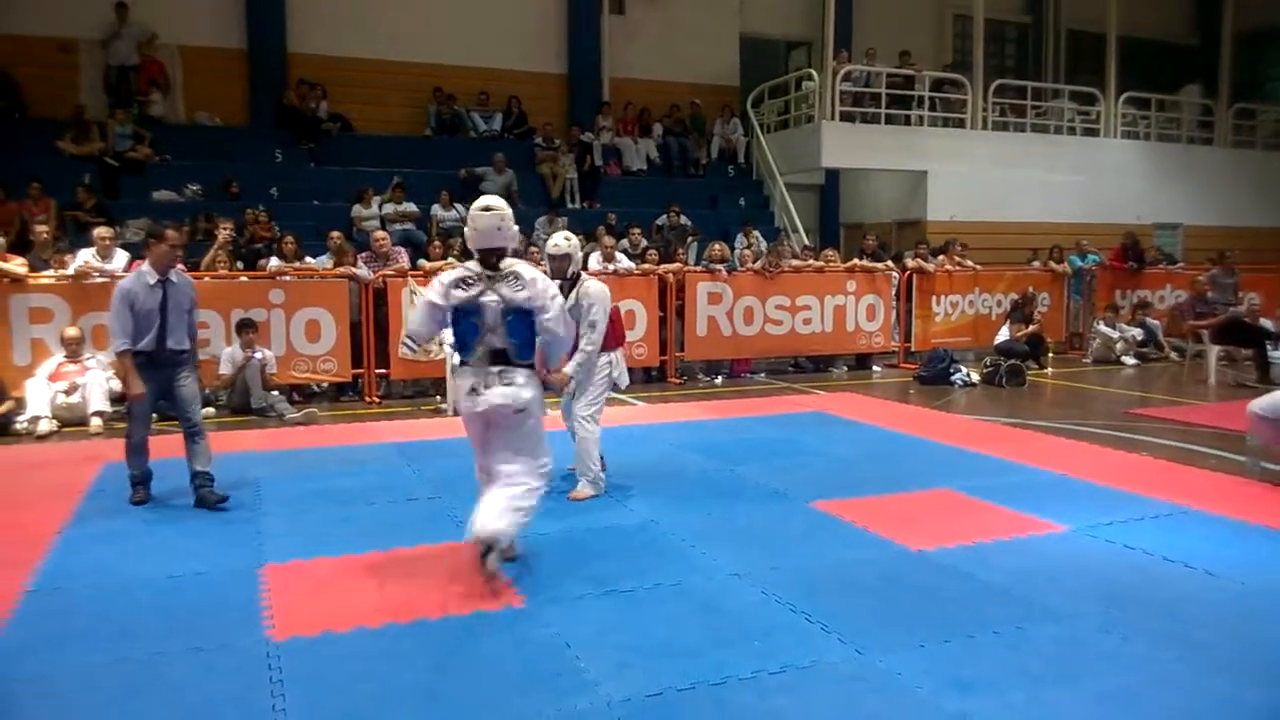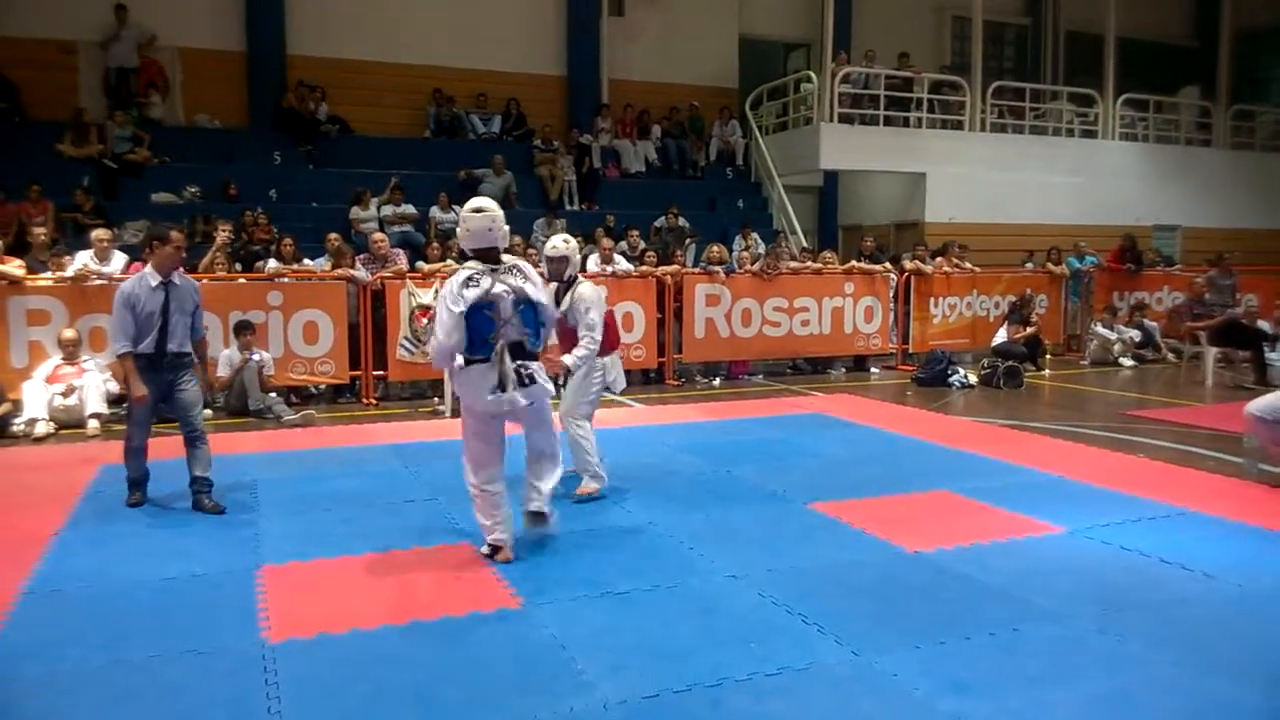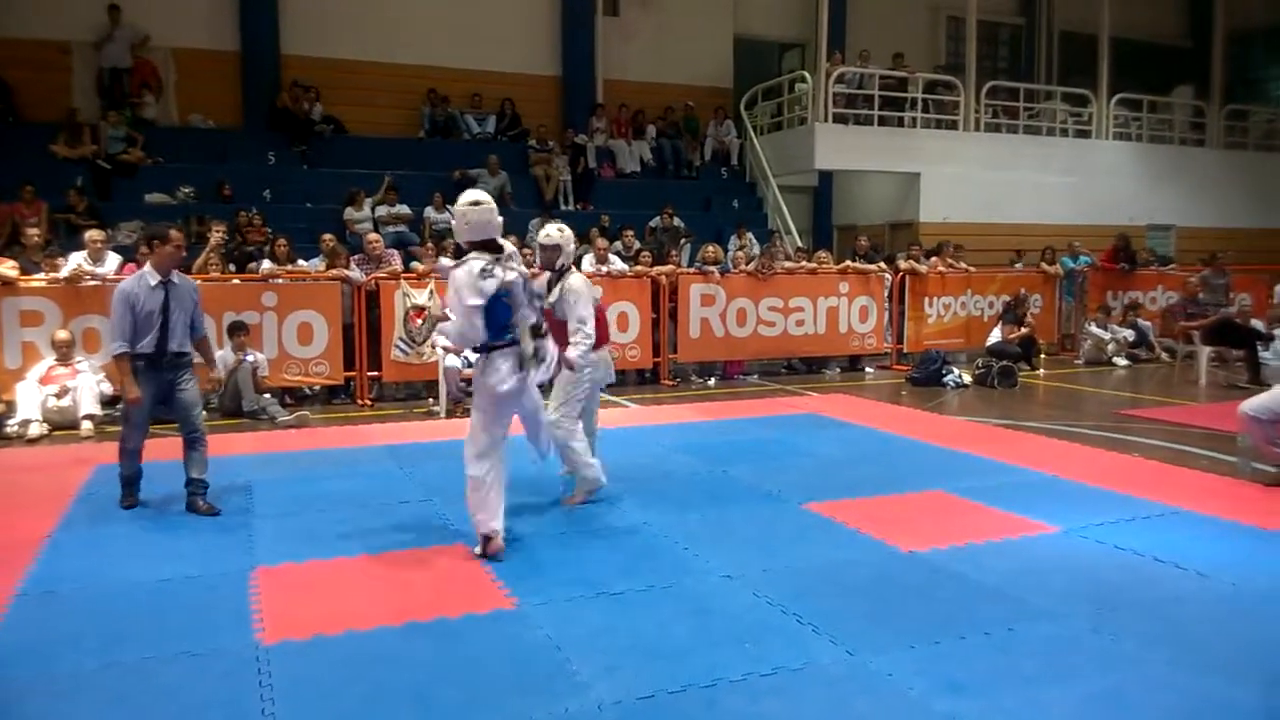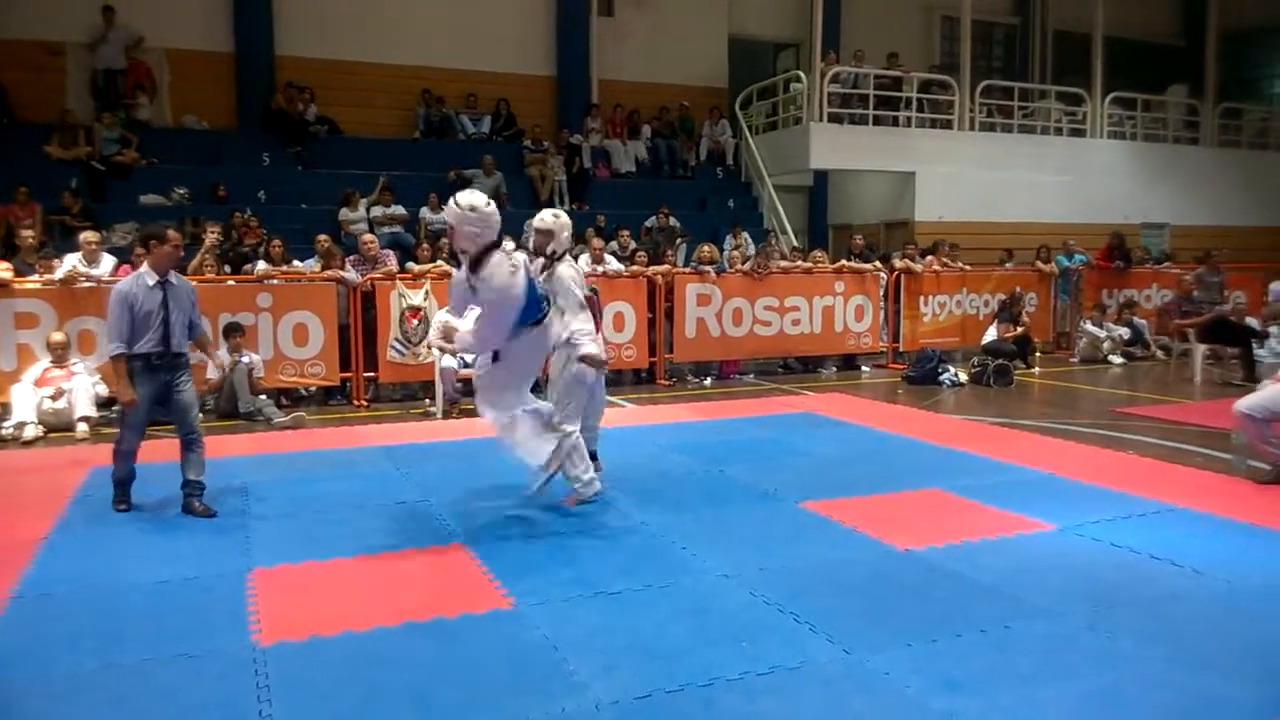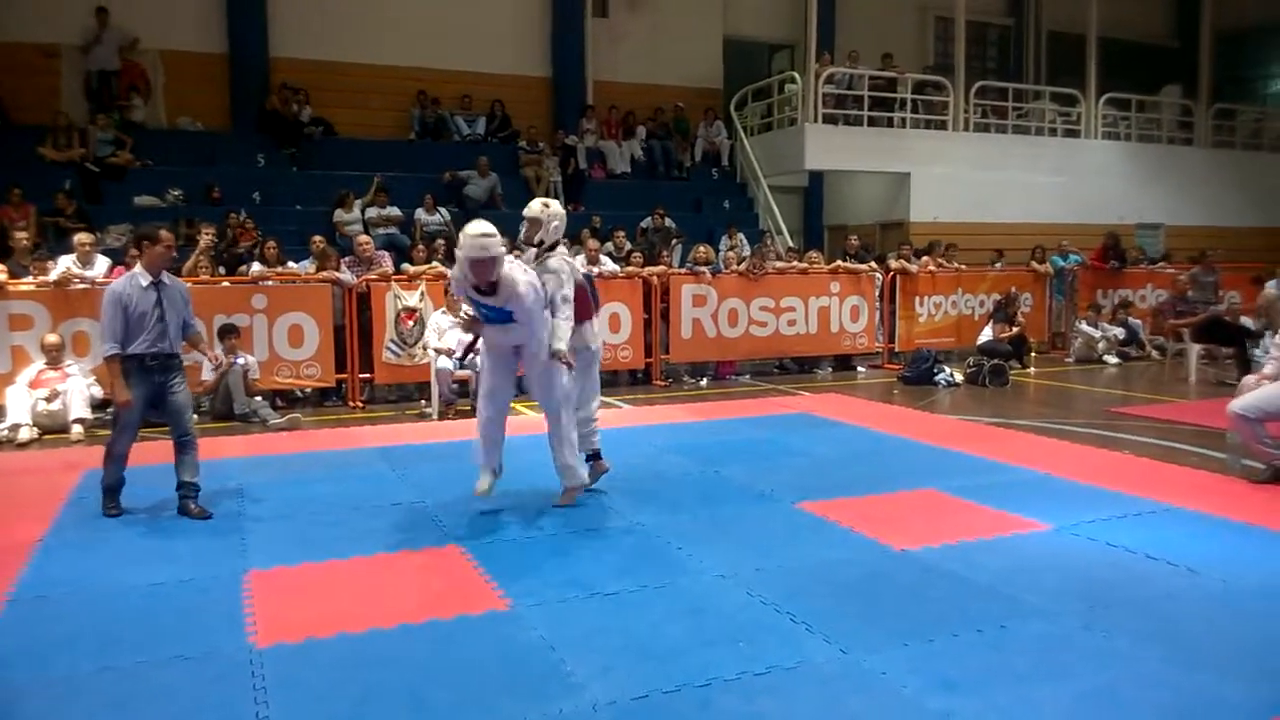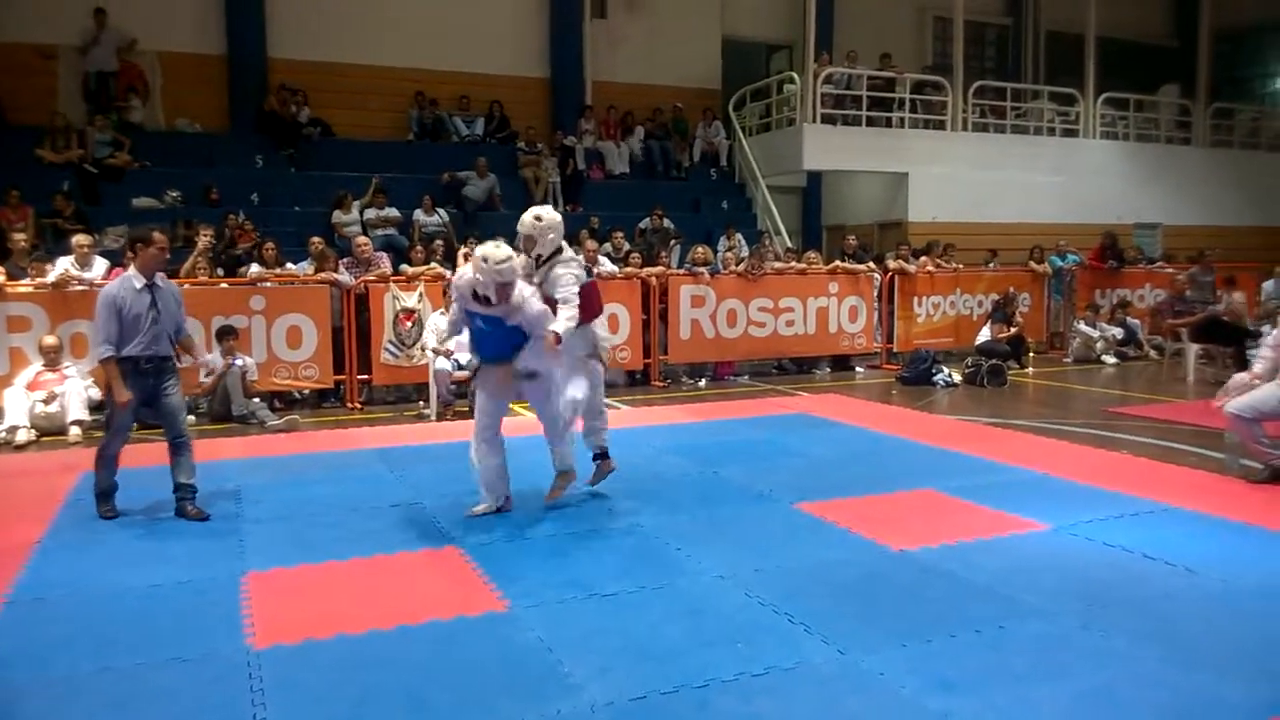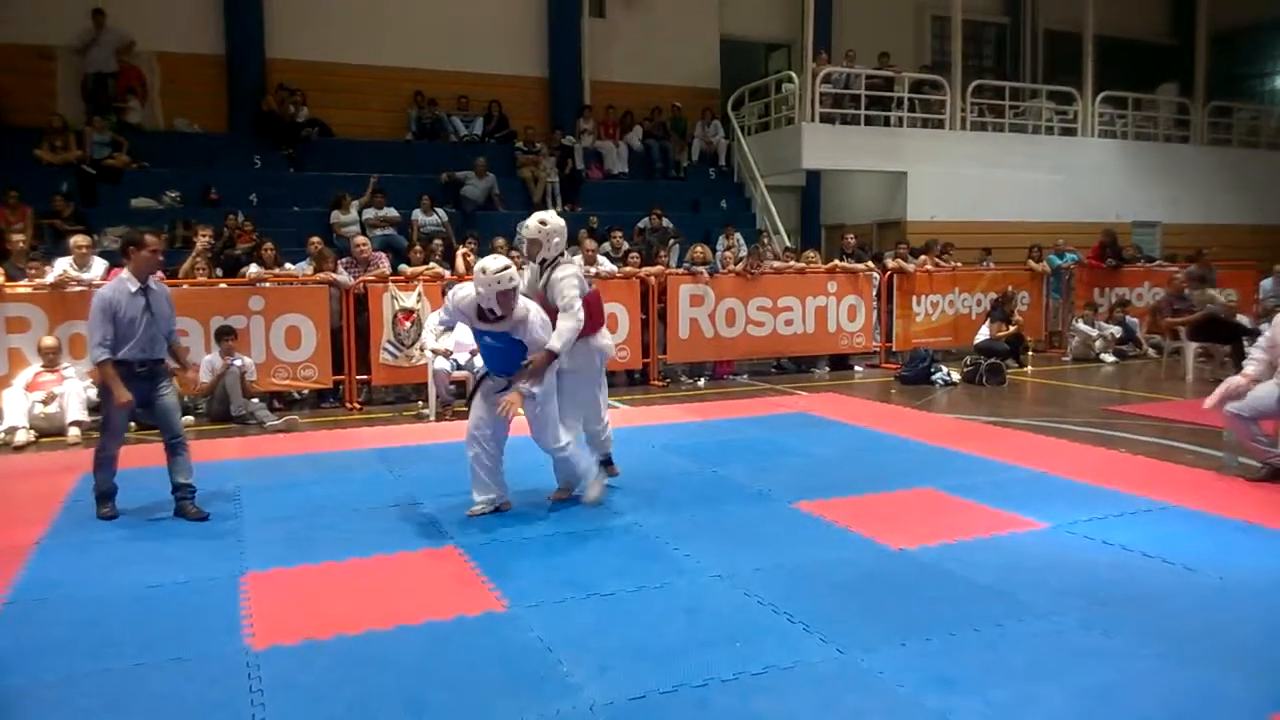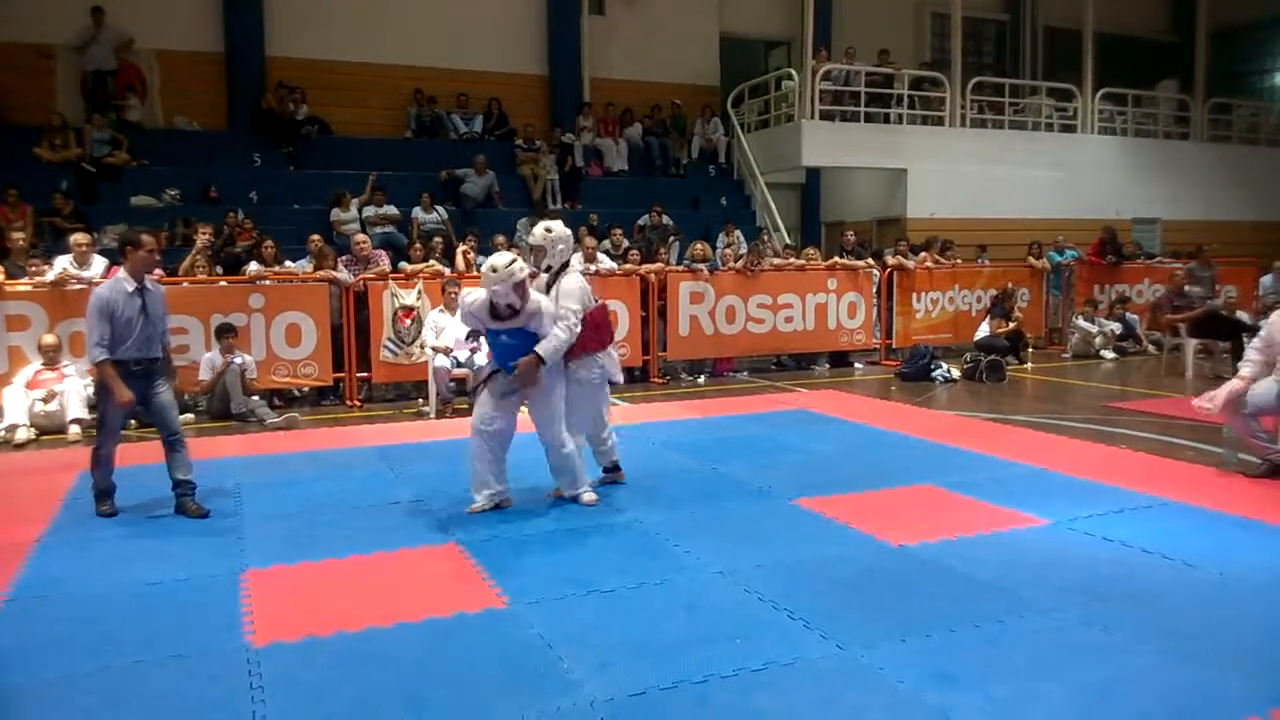
dt=0.1s
person 1, frame 1
left shoulder: (451, 280)
right shoulder: (532, 279)
left elbow: (418, 331)
right elbow: (559, 335)
right wrist: (549, 363)
left hip: (471, 386)
right hip: (516, 385)
left knee: (492, 466)
right knee: (526, 470)
left ankle: (497, 537)
right ankle: (493, 531)
person 1, frame 2
left shoulder: (456, 286)
right shoulder: (524, 271)
left elbow: (444, 349)
right elbow: (547, 319)
left hip: (481, 383)
right hip: (528, 377)
left knee: (483, 466)
right knee: (544, 443)
left ankle: (498, 540)
right ankle: (537, 503)
person 1, frame 3
left shoulder: (467, 275)
right shoulder: (506, 255)
left elbow: (466, 334)
left wrist: (446, 330)
left hip: (499, 366)
right hip: (532, 353)
left knee: (484, 452)
right knee: (525, 405)
left ankle: (490, 532)
person 1, frame 4
left shoulder: (499, 275)
right shoulder: (477, 254)
left elbow: (489, 339)
right elbow: (461, 292)
left wrist: (457, 339)
right wrist: (455, 305)
left hip: (525, 339)
right hip: (518, 333)
left knee: (500, 408)
right knee: (489, 392)
left ankle: (550, 451)
person 1, frame 5
left shoulder: (520, 284)
right shoulder: (464, 273)
left elbow: (533, 331)
left wrist: (486, 330)
right wrist: (481, 327)
left hip: (531, 342)
right hip: (495, 338)
left knee: (555, 405)
right knee: (490, 410)
left ankle: (573, 478)
right ankle: (490, 468)
person 1, frame 6
left shoulder: (526, 301)
right shoulder: (464, 284)
left elbow: (544, 346)
left wrist: (510, 370)
right wrist: (453, 326)
left hip: (528, 364)
right hip: (489, 365)
left knee: (553, 418)
right knee: (485, 430)
left ankle: (564, 465)
right ankle: (497, 497)
person 1, frame 7
left shoulder: (529, 315)
right shoulder: (465, 300)
left wrist: (521, 392)
right wrist: (443, 322)
left hip: (532, 379)
right hip: (496, 378)
left knee: (550, 439)
right knee: (480, 435)
left ankle: (588, 476)
right ankle: (492, 498)
person 1, frame 8
left shoulder: (540, 307)
right shoulder: (474, 305)
left elbow: (564, 332)
left wrist: (536, 358)
left hip: (541, 374)
right hip: (504, 375)
left knee: (553, 436)
right knee: (484, 430)
left ankle: (577, 487)
right ankle: (491, 494)
person 2, frame 1
left shoulder: (186, 284)
right shoulder: (128, 287)
right elbow: (121, 341)
left wrist: (194, 366)
right wrist: (133, 380)
left hip: (180, 363)
right hip: (144, 364)
left knee: (194, 426)
right knee: (138, 431)
left ankle: (203, 488)
right ankle: (140, 484)
person 2, frame 2
left shoulder: (189, 287)
right shoulder: (130, 290)
left elbow: (197, 332)
right elbow: (122, 344)
left wrist: (205, 369)
right wrist: (134, 383)
left hip: (182, 366)
right hip: (145, 367)
left knee: (195, 431)
right knee: (137, 435)
left ankle: (201, 493)
right ankle: (137, 487)
person 2, frame 3
left shoulder: (188, 287)
right shoulder: (128, 289)
left elbow: (198, 332)
right elbow: (119, 344)
left wrist: (211, 366)
right wrist: (129, 384)
left hip: (181, 366)
right hip: (144, 367)
left knee: (195, 432)
right knee: (133, 436)
left ankle: (197, 495)
right ankle: (130, 487)
person 2, frame 4
left shoulder: (185, 287)
right shoulder: (126, 290)
left elbow: (195, 328)
right elbow: (116, 344)
left wrist: (212, 354)
right wrist: (124, 385)
left hip: (178, 367)
right hip: (142, 368)
left knee: (191, 433)
right knee: (130, 437)
left ankle: (193, 495)
right ankle: (122, 489)
person 2, frame 5
left shoulder: (177, 288)
right shoulder: (119, 290)
left elbow: (188, 328)
right elbow: (110, 345)
left wrist: (207, 350)
right wrist: (119, 386)
left hip: (171, 368)
right hip: (135, 369)
left knee: (185, 435)
right knee: (121, 439)
left ankle: (188, 497)
right ankle: (111, 494)
person 2, frame 6
left shoulder: (170, 290)
right shoulder: (113, 292)
left elbow: (180, 332)
right elbow: (104, 347)
left wrist: (199, 356)
right wrist: (117, 387)
left hip: (164, 370)
right hip: (128, 372)
left knee: (180, 436)
right knee: (114, 440)
left ankle: (185, 499)
right ankle: (105, 497)
person 2, frame 7
left shoulder: (162, 292)
right shoulder: (107, 296)
right elbow: (99, 351)
left wrist: (186, 366)
right wrist: (118, 389)
left hip: (157, 373)
right hip: (123, 374)
left knee: (176, 437)
right knee: (110, 443)
left ankle: (184, 499)
right ankle: (104, 498)
person 2, frame 8
left shoulder: (156, 292)
right shoulder: (104, 295)
right elbow: (97, 351)
left wrist: (170, 372)
right wrist: (118, 388)
left hip: (154, 372)
right hip: (118, 373)
left knee: (174, 434)
right knee: (107, 441)
left ankle: (184, 496)
right ankle: (104, 496)
person 3, frame 1
left shoulder: (593, 291)
right shoulder: (556, 290)
left elbow: (591, 341)
left wrist: (568, 373)
left hip: (601, 360)
right hip: (582, 360)
left knee: (584, 416)
right knee: (570, 412)
left ankle: (591, 481)
right ankle: (593, 460)
person 3, frame 2
left shoulder: (585, 294)
right shoulder: (553, 291)
left elbow: (591, 341)
left wrist: (566, 363)
left hip: (594, 363)
right hip: (582, 363)
left knee: (573, 418)
right knee: (576, 417)
left ankle: (595, 477)
right ankle: (589, 464)
person 3, frame 3
left shoulder: (574, 286)
right shoulder: (548, 281)
left elbow: (584, 334)
left wrist: (571, 359)
left hip: (585, 360)
right hip: (573, 358)
left knee: (561, 419)
right knee: (581, 416)
left ankle: (589, 478)
right ankle: (585, 464)
person 3, frame 4
left shoulder: (563, 276)
right shoulder: (548, 266)
left elbow: (577, 319)
left wrist: (587, 352)
left hip: (575, 353)
right hip: (570, 351)
left knee: (564, 421)
right knee: (587, 414)
left ankle: (583, 485)
right ankle: (591, 459)
person 3, frame 5
left shoulder: (554, 265)
right shoulder: (540, 253)
left elbow: (563, 312)
left wrist: (559, 349)
left hip: (575, 340)
right hip: (580, 338)
right knee: (582, 404)
left ankle: (582, 468)
right ankle: (593, 458)
person 3, frame 6
left shoulder: (562, 271)
right shoulder: (541, 257)
left elbow: (568, 307)
left wrist: (555, 334)
left hip: (579, 337)
right hip: (583, 335)
right knee: (590, 401)
right ankle: (602, 456)
person 3, frame 7
left shoulder: (564, 276)
right shoulder: (541, 267)
left elbow: (570, 319)
right elbow: (527, 295)
left wrist: (548, 353)
left hip: (582, 349)
right hip: (586, 347)
left knee: (569, 417)
right knee: (592, 410)
right ankle: (606, 462)
person 3, frame 8
left shoulder: (569, 285)
right shoulder: (547, 279)
left elbow: (566, 327)
left hip: (588, 363)
right hip: (579, 361)
left knee: (569, 425)
right knee: (594, 421)
right ankle: (612, 469)
